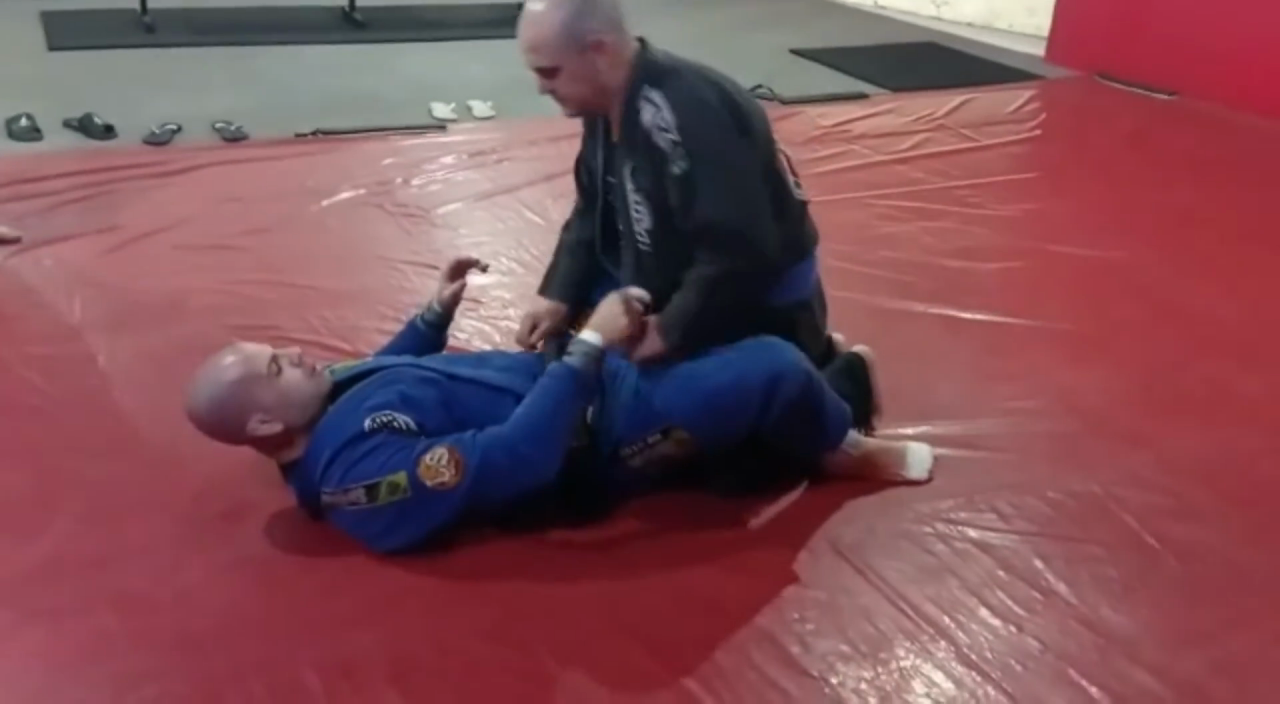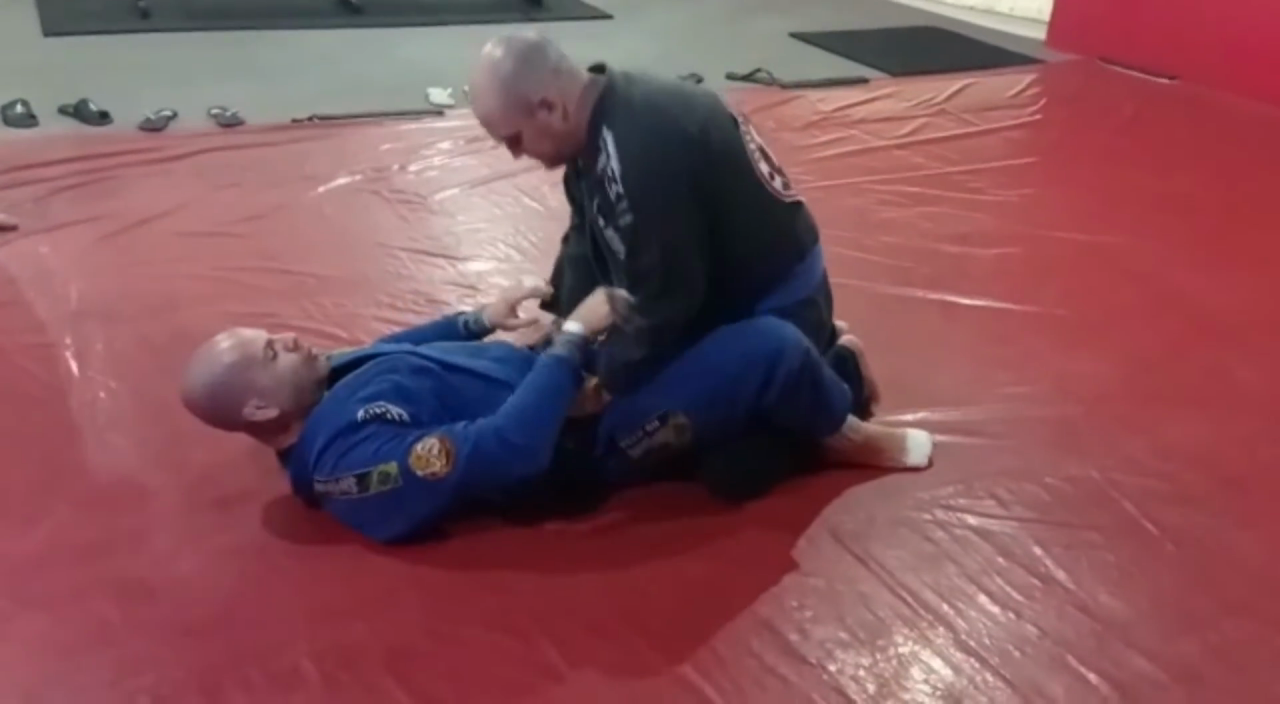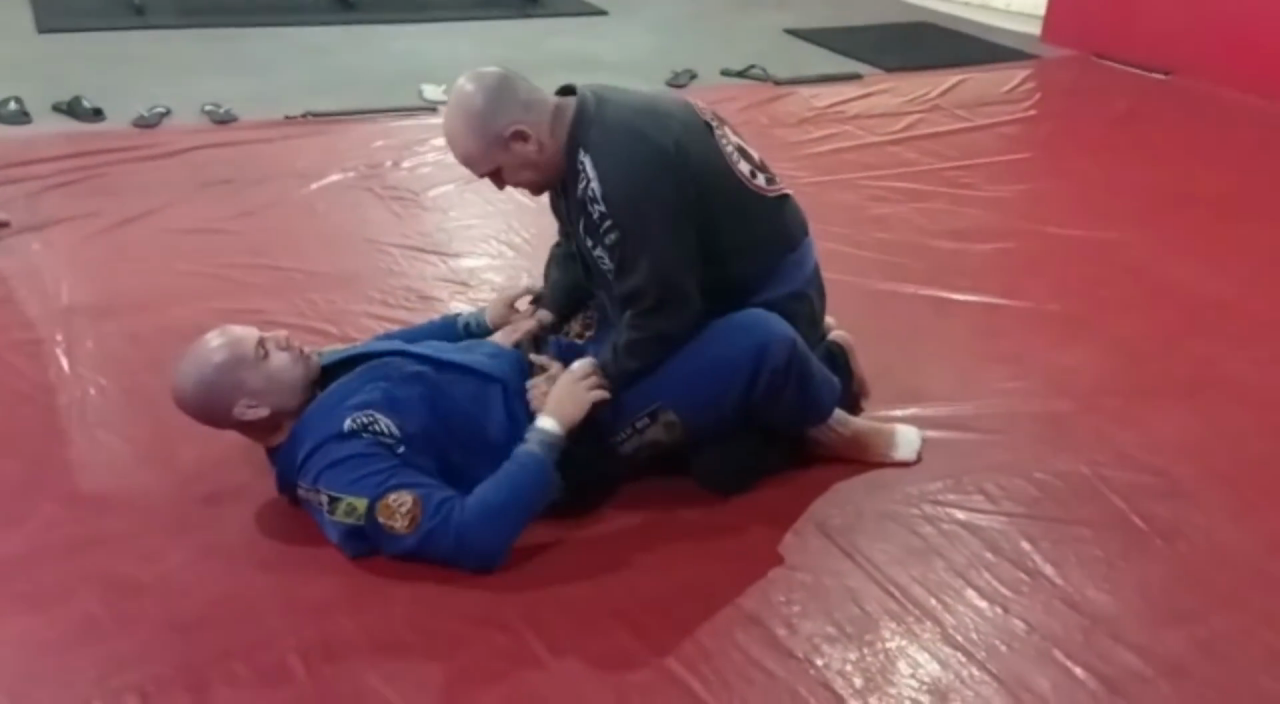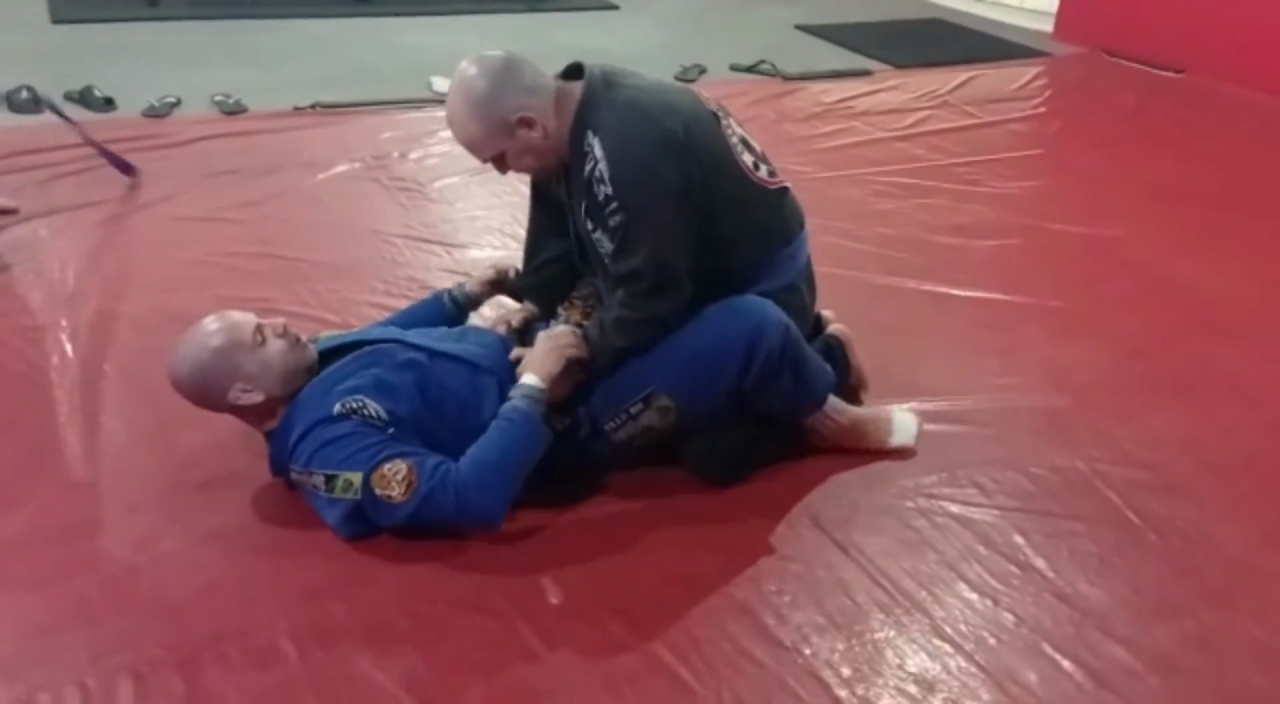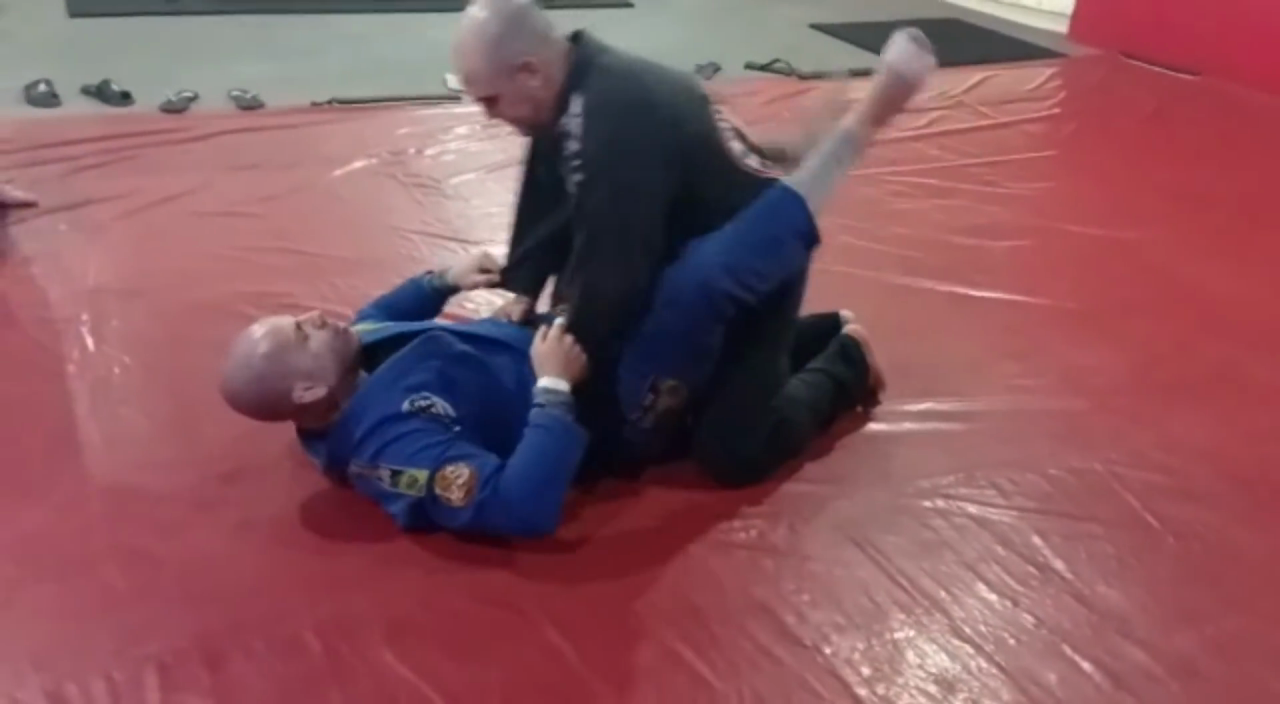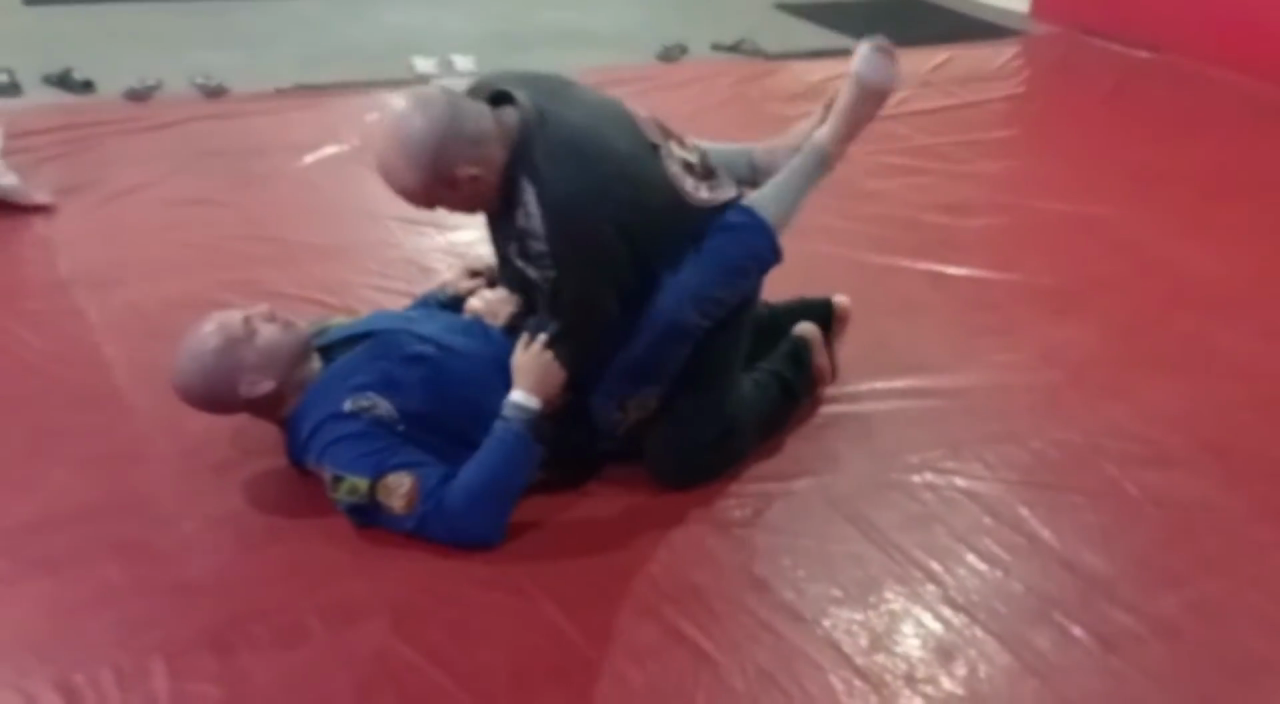
dt=0.7s
person 1, frame 1
left shoulder: (327, 404)
right shoulder: (360, 470)
right elbow: (520, 459)
left wrist: (437, 309)
right wrist: (594, 341)
left hip: (560, 374)
right hip: (597, 437)
right knee: (774, 367)
right ankle: (845, 453)
person 1, frame 2
left shoulder: (324, 390)
right shoulder: (353, 458)
left elbow: (394, 354)
right elbow: (512, 449)
left wrist: (478, 319)
right wrist: (574, 335)
left hip: (564, 381)
right hip: (590, 434)
right knee: (771, 347)
left ankle: (810, 355)
right ankle: (848, 438)
person 1, frame 3
left shoulder: (318, 384)
right shoulder: (339, 465)
left elbow: (393, 347)
right elbow: (475, 538)
left wrist: (482, 321)
right wrist: (554, 428)
left hip: (548, 364)
right hip: (577, 425)
right knee: (757, 340)
left ankle: (799, 364)
right ankle: (835, 431)
person 1, frame 4
left shoulder: (315, 367)
right shoulder: (329, 445)
left elbow: (391, 337)
right elbow: (469, 497)
left wrist: (464, 296)
right wrist: (534, 385)
left hip: (534, 353)
right hip: (570, 422)
right knee: (749, 328)
left ankle: (796, 362)
right ankle: (837, 420)
person 1, frame 5
left shoulder: (354, 363)
right shoulder: (398, 441)
left elbow: (365, 324)
right elbow: (524, 509)
left wrist: (444, 279)
right wrist: (554, 388)
left hip: (560, 348)
right knee: (704, 275)
left ankle: (821, 351)
right ankle: (860, 122)
person 1, frame 6
left shoulder: (320, 347)
right shoulder: (339, 434)
right elbow: (464, 517)
left wrist: (450, 295)
right wrist: (526, 402)
left hip: (536, 342)
person 2, frame 1
left shoulder: (689, 115)
right shoulder: (616, 107)
left elbow: (741, 249)
right elbow: (593, 211)
left wrist: (671, 330)
right wrist: (558, 296)
left hip: (762, 310)
person 2, frame 2
left shoulder: (642, 150)
right shoulder: (602, 117)
left elbow: (665, 298)
right elbow: (587, 235)
left wrist: (610, 383)
right wrist: (556, 323)
left hip: (771, 301)
right hip: (716, 285)
left knee: (733, 470)
left ankle: (838, 379)
person 2, frame 3
left shoulder: (622, 168)
right shoulder: (583, 119)
left elbow: (659, 311)
right elbow: (579, 241)
right wrist: (550, 312)
left hip: (765, 290)
right hip: (704, 276)
left knee: (722, 464)
person 2, frame 4
left shoulder: (632, 147)
right shoulder: (576, 103)
left elbow: (650, 295)
right elbow: (558, 220)
right wrist: (534, 303)
left hip: (759, 277)
right hip: (699, 262)
left knee: (716, 453)
person 2, frame 5
left shoulder: (615, 118)
right shoulder: (577, 84)
left elbow: (610, 265)
right elbow: (547, 204)
right wrist: (524, 292)
right hip: (685, 254)
left knee: (733, 454)
left ankle: (840, 367)
person 2, frame 6
left shoulder: (570, 203)
right shoulder: (500, 104)
left elbow: (586, 331)
right wrist: (512, 296)
left hip: (708, 258)
right hip: (656, 242)
